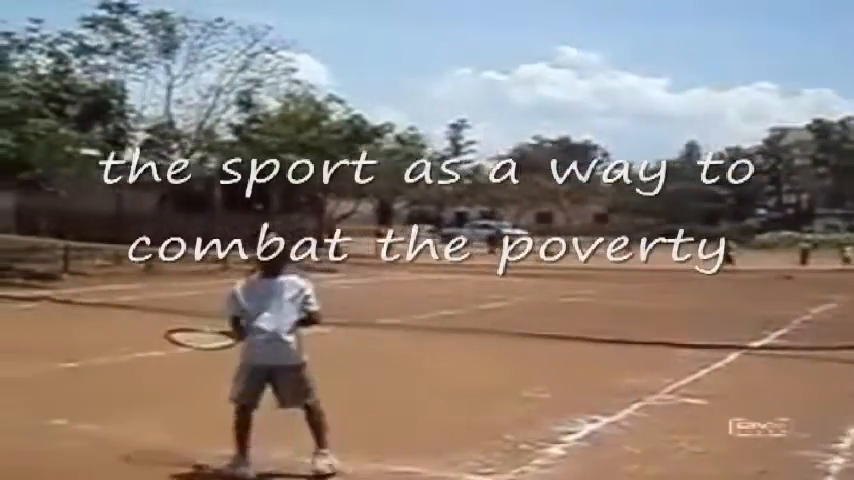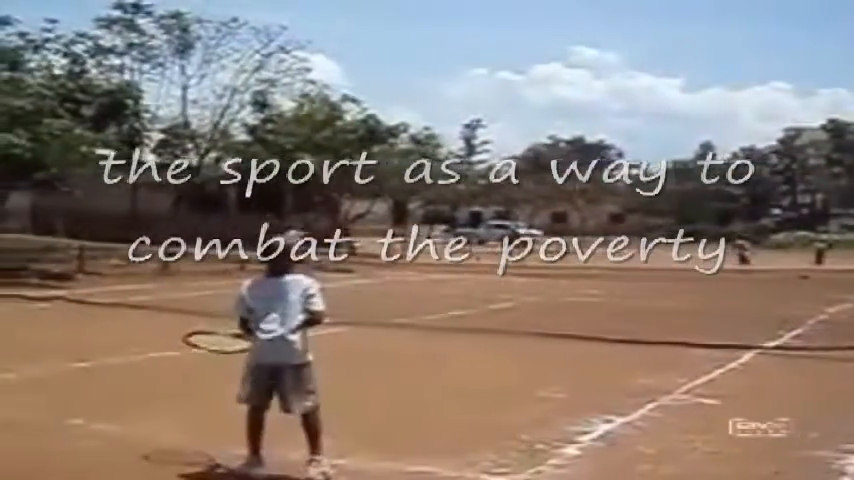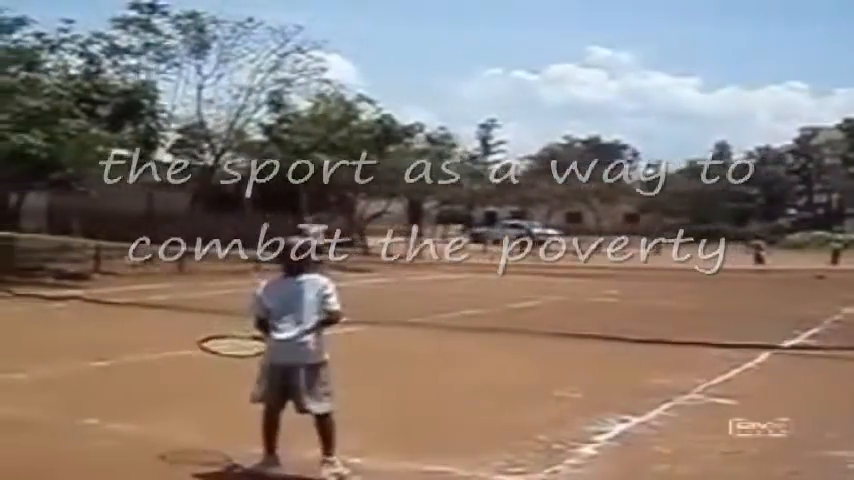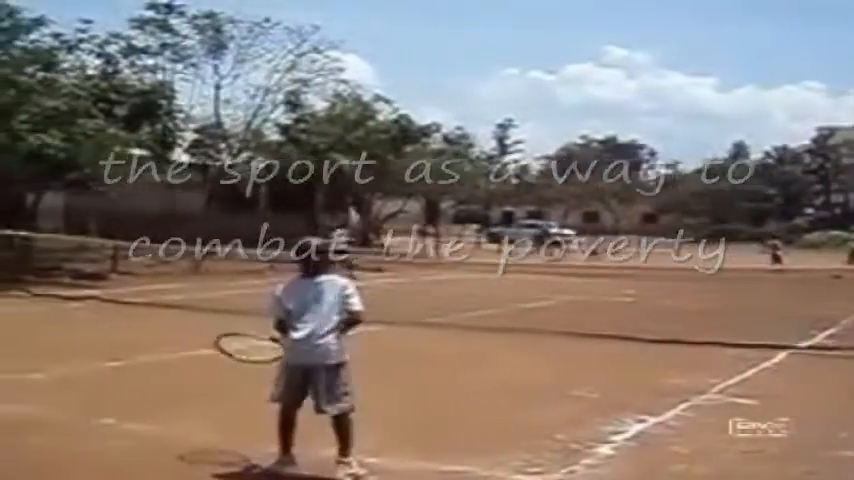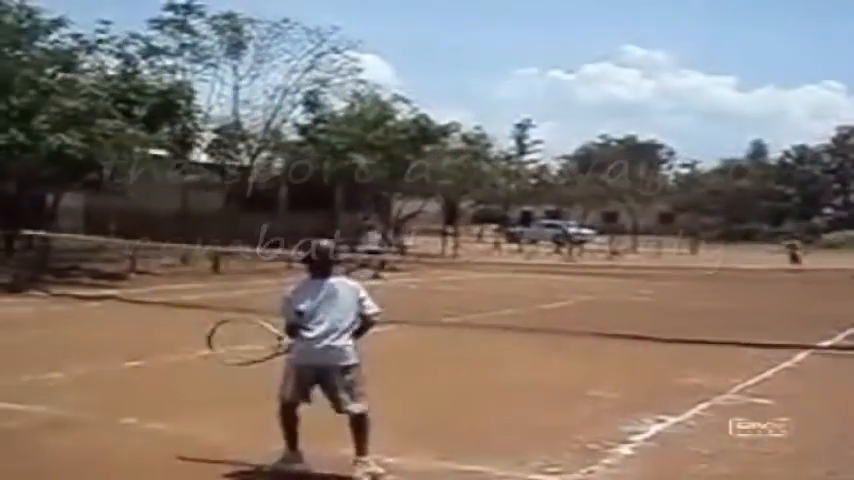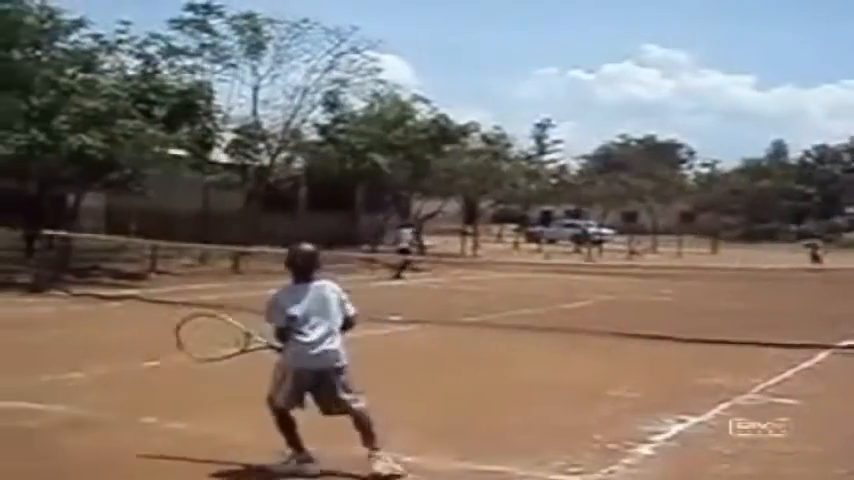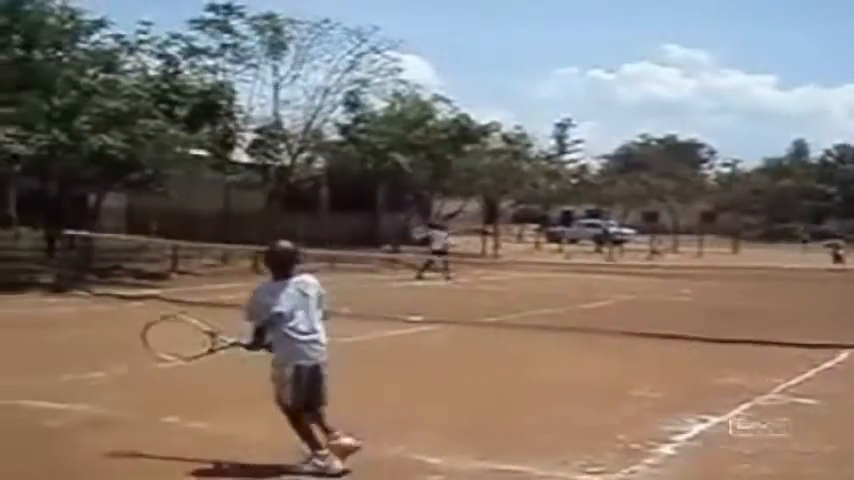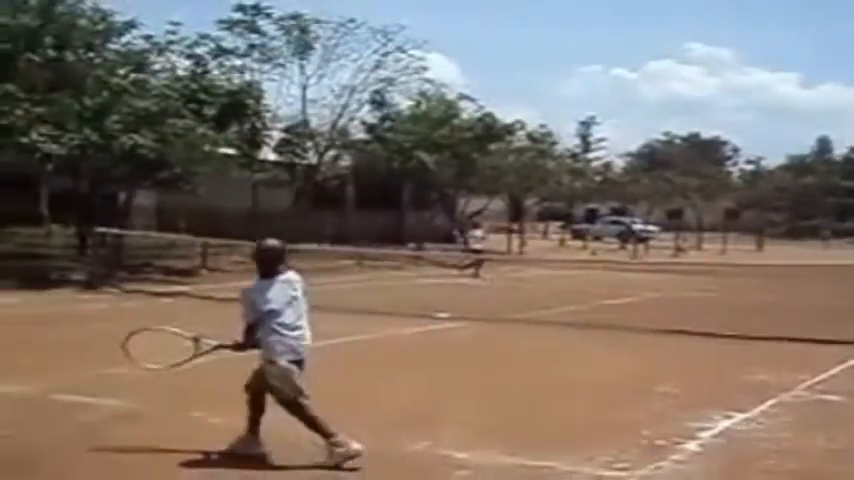
dt=0.2s
person 1, frame 1
left shoulder: (243, 288)
right shoulder: (299, 285)
left elbow: (235, 322)
right elbow: (313, 317)
left hip: (255, 355)
right hip: (289, 355)
left knee: (243, 406)
right knee: (310, 404)
left ankle: (241, 461)
right ankle: (323, 455)
person 1, frame 2
left shoulder: (251, 287)
right shoulder: (306, 284)
left elbow: (244, 323)
right elbow: (317, 317)
right wrist: (298, 324)
left hip: (261, 355)
right hip: (294, 354)
left knee: (256, 407)
right knee: (309, 408)
left ankle: (254, 460)
person 1, frame 3
left shoulder: (268, 287)
right shoulder: (322, 284)
left elbow: (261, 323)
right elbow: (334, 316)
right wrist: (314, 324)
left hip: (277, 354)
right hip: (309, 354)
left knee: (272, 407)
right knee: (322, 409)
left ankle: (270, 459)
person 1, frame 4
left shoulder: (287, 289)
right shoulder: (342, 285)
left elbow: (280, 325)
right elbow: (357, 317)
right wrist: (338, 329)
left hip: (296, 355)
right hip: (329, 354)
left knee: (288, 406)
right knee: (340, 409)
left ankle: (285, 459)
person 1, frame 5
left shoulder: (297, 292)
right shoulder: (352, 288)
left elbow: (291, 329)
right elbow: (370, 319)
left hip: (305, 356)
right hip: (341, 355)
left knee: (288, 403)
right knee: (357, 408)
left ankle: (292, 455)
person 1, frame 6
left shoulder: (281, 296)
right shoulder: (333, 289)
left elbow: (280, 333)
right elbow: (349, 321)
left hip: (298, 360)
right hip: (332, 358)
left knee: (278, 405)
right knee: (355, 408)
left ankle: (302, 457)
right ankle: (377, 456)
person 1, frame 7
left shoulder: (262, 294)
right shoulder: (311, 283)
left elbow: (260, 331)
left wrist: (256, 343)
left hip: (290, 356)
right hip: (316, 352)
left knee: (291, 407)
right knee: (311, 404)
left ankle: (322, 456)
right ankle: (335, 438)
person 1, frame 8
left shoulder: (253, 293)
right shoulder: (294, 280)
left elbow: (251, 328)
left wrist: (246, 343)
left hip: (280, 352)
right hip: (298, 347)
left knee: (296, 402)
right knee: (254, 388)
left ankle: (339, 443)
right ankle: (251, 440)
